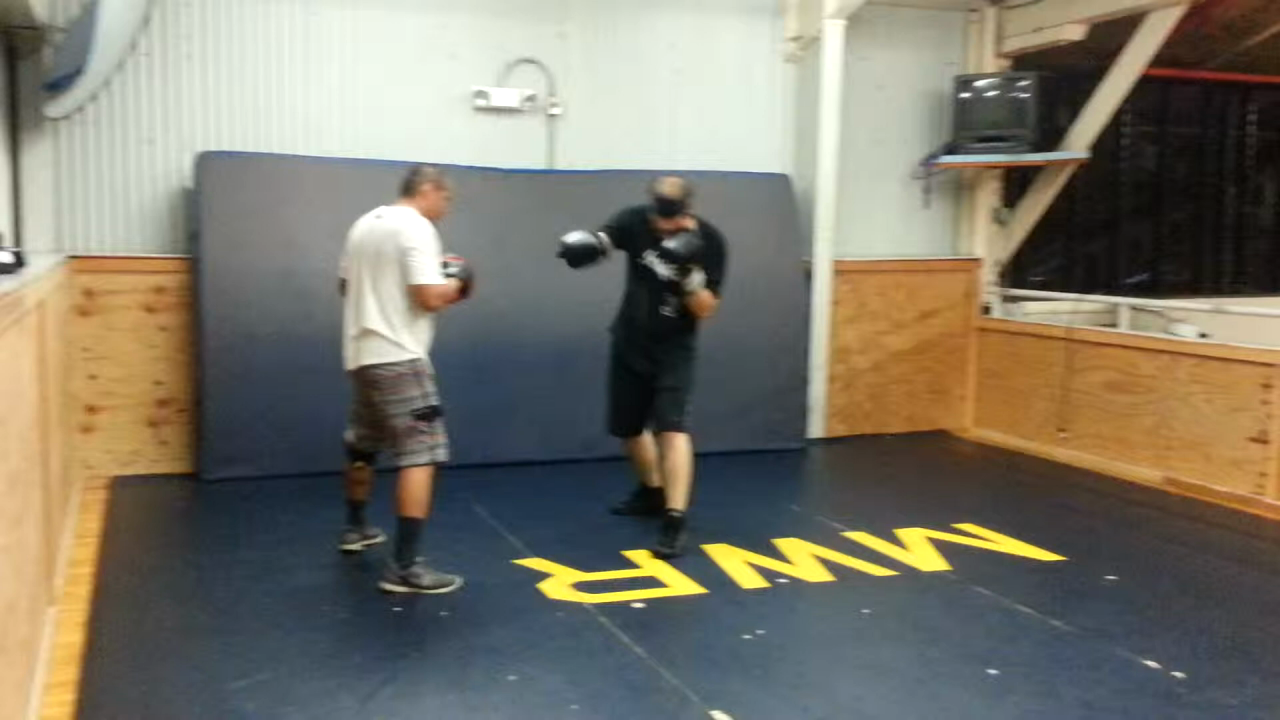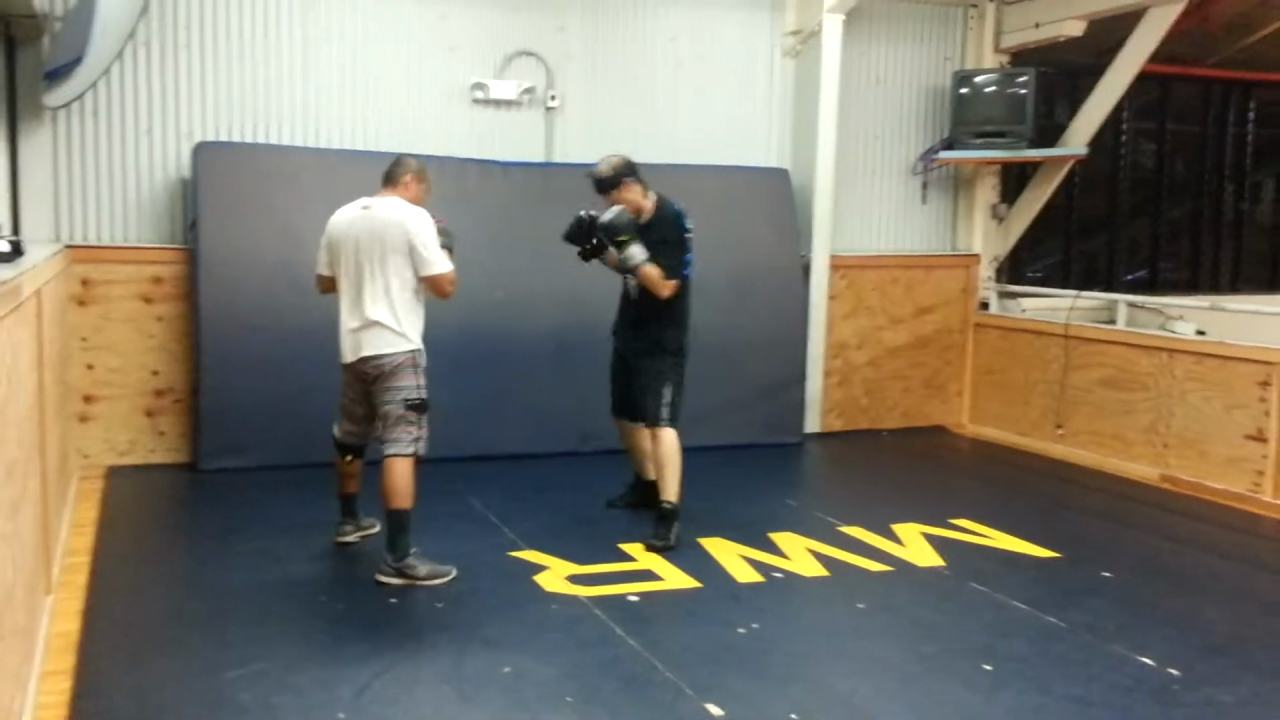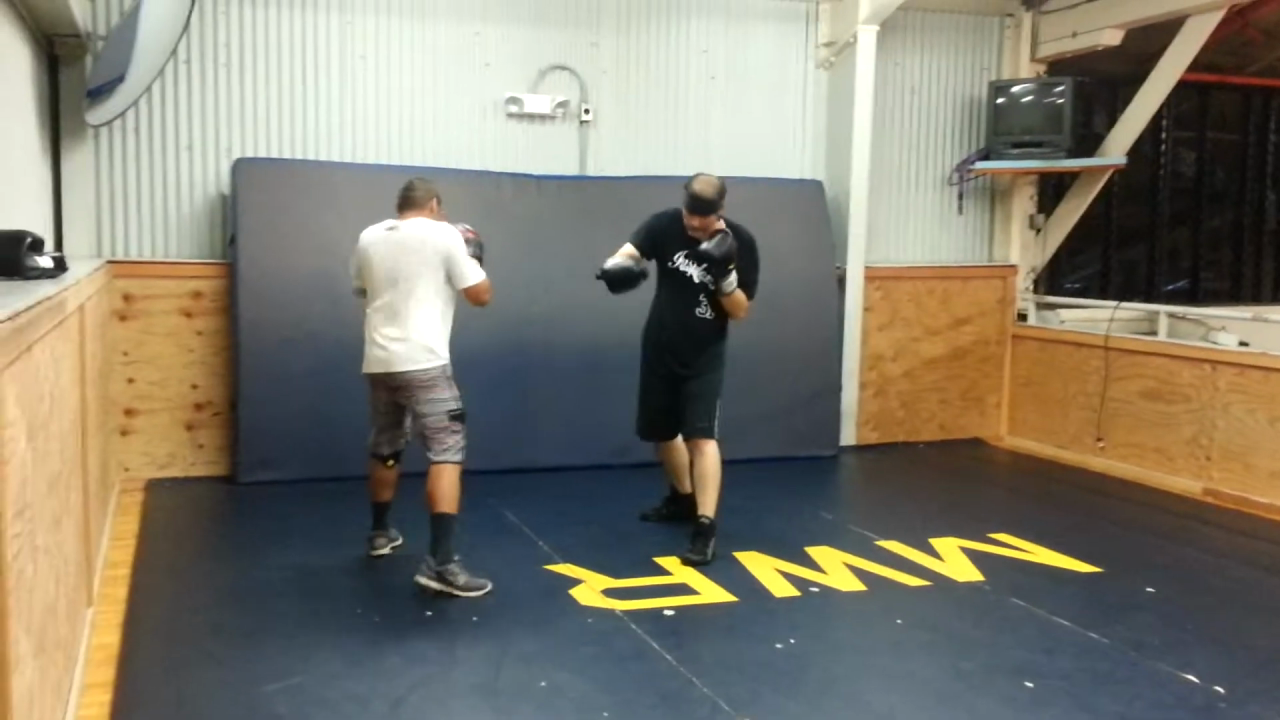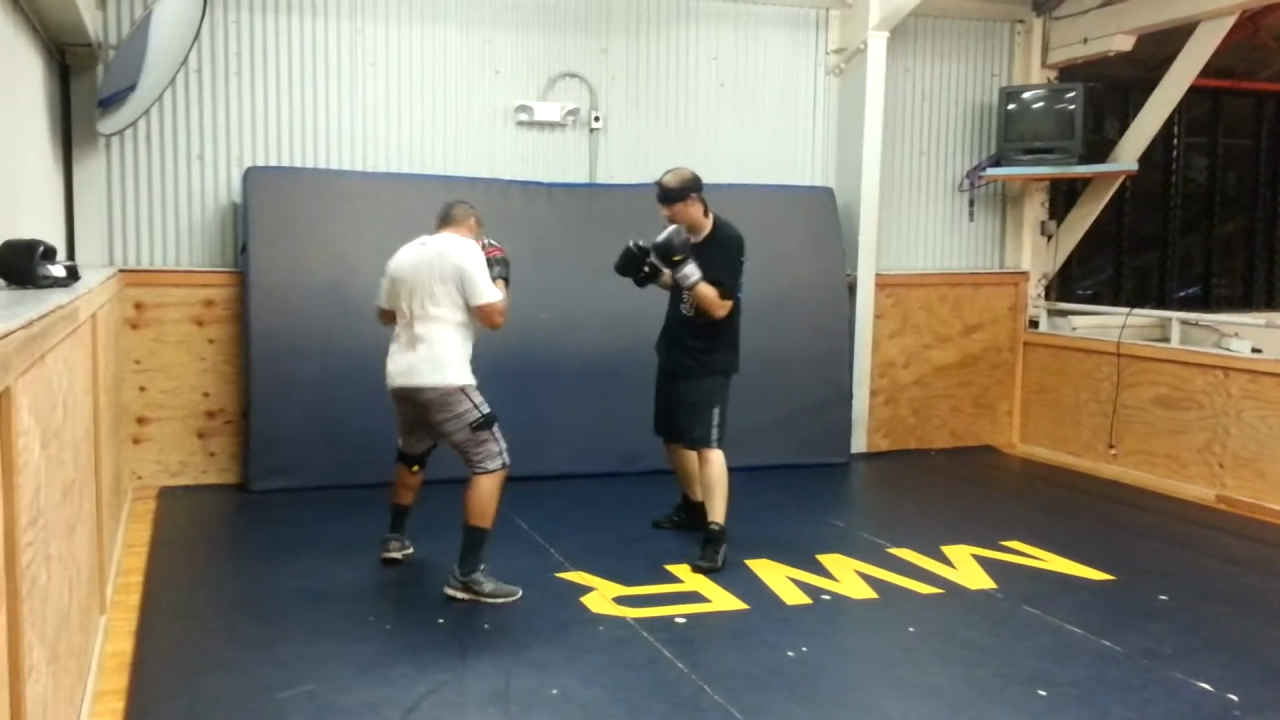
dt=0.7s
person 1, frame 1
left shoulder: (365, 224)
right shoulder: (416, 227)
left elbow: (346, 285)
right elbow: (429, 298)
right wrist: (455, 282)
left hip: (362, 356)
right hip: (398, 359)
left knee: (362, 446)
right knee: (421, 455)
left ankle: (355, 528)
right ankle: (404, 566)
person 1, frame 2
left shoulder: (341, 219)
right shoulder: (413, 217)
left elbow: (325, 283)
right elbow: (445, 286)
right wrist: (443, 251)
left hip: (355, 349)
right hip: (396, 349)
left knee: (351, 438)
right knee: (401, 447)
left ankle: (349, 520)
right ankle: (398, 558)
person 1, frame 3
left shoulder: (370, 238)
right shoulder: (444, 236)
right elbow: (481, 295)
right wrist: (472, 255)
left hip: (380, 363)
right hip: (426, 364)
left knee: (385, 449)
right knee: (446, 456)
left ankle: (381, 532)
right ankle: (438, 562)
person 1, frame 4
left shoulder: (403, 255)
right shoulder: (467, 251)
left elbow: (386, 314)
right elbow: (495, 317)
right wrist: (499, 279)
left hip: (403, 378)
right hip: (444, 379)
left knee: (412, 454)
right knee: (491, 463)
left ankle: (395, 538)
right ankle: (467, 575)
person 2, frame 1
left shoulder: (709, 241)
right shoulder: (635, 220)
left elbow: (706, 310)
right elbow: (597, 244)
left wrist: (690, 272)
right wrist: (581, 246)
left hip: (673, 350)
right hip: (629, 344)
left knee: (672, 430)
right knee: (629, 427)
left ankle: (676, 520)
right ankle: (652, 492)
person 2, frame 2
left shoulder: (668, 218)
right shoulder: (633, 215)
left elbow: (664, 287)
left wrist: (626, 244)
right wrist: (597, 246)
left hip: (662, 341)
right hip: (631, 334)
left knee: (659, 422)
right knee: (627, 415)
left ankle: (669, 513)
right ankle: (647, 485)
person 2, frame 3
left shoulder: (741, 242)
right shoulder: (665, 224)
left elbow: (740, 311)
right elbow: (629, 254)
left wrist: (724, 273)
right wrist: (621, 264)
left hip: (704, 358)
right hip: (659, 351)
left knee: (702, 436)
right knee: (662, 432)
left ankle: (706, 527)
right ankle: (683, 498)
person 2, frame 4
left shoulder: (727, 239)
right shoulder: (682, 234)
left elbow: (718, 307)
left wrist: (681, 264)
right wrist: (650, 272)
left hip: (709, 361)
right hip: (675, 353)
left knee: (706, 443)
right knee: (674, 437)
left ankle: (716, 534)
right ankle: (693, 507)
